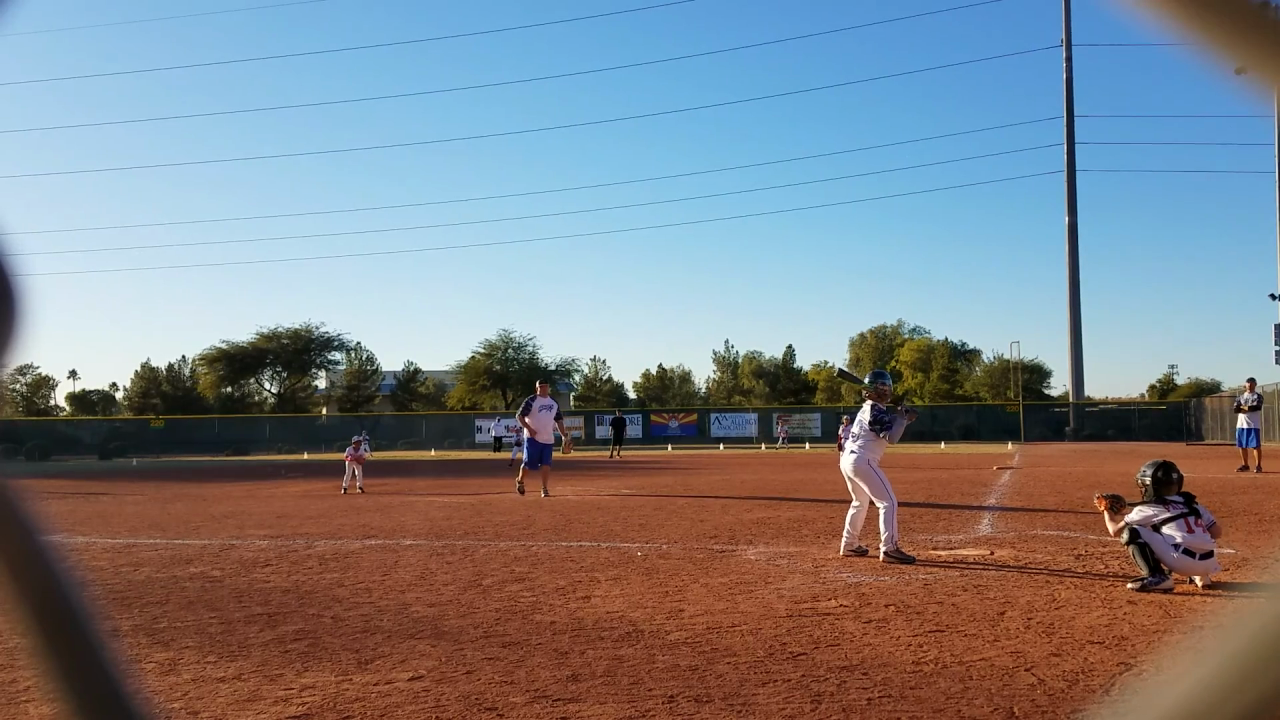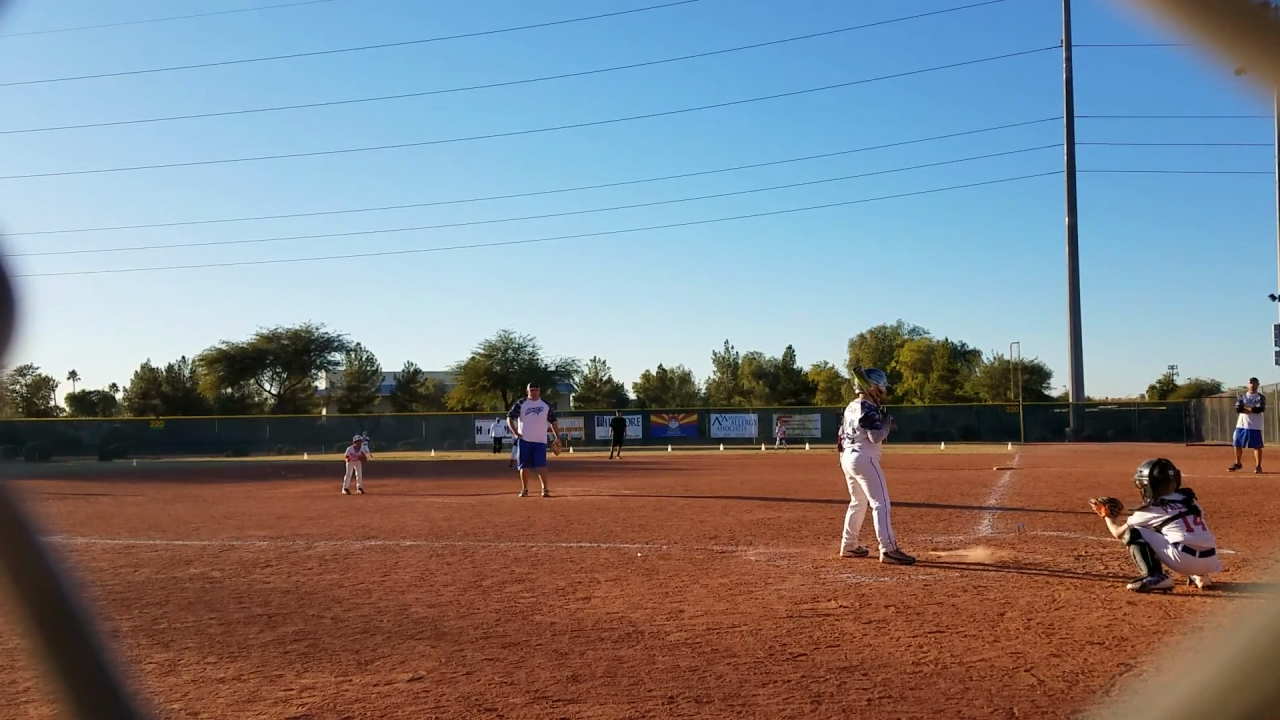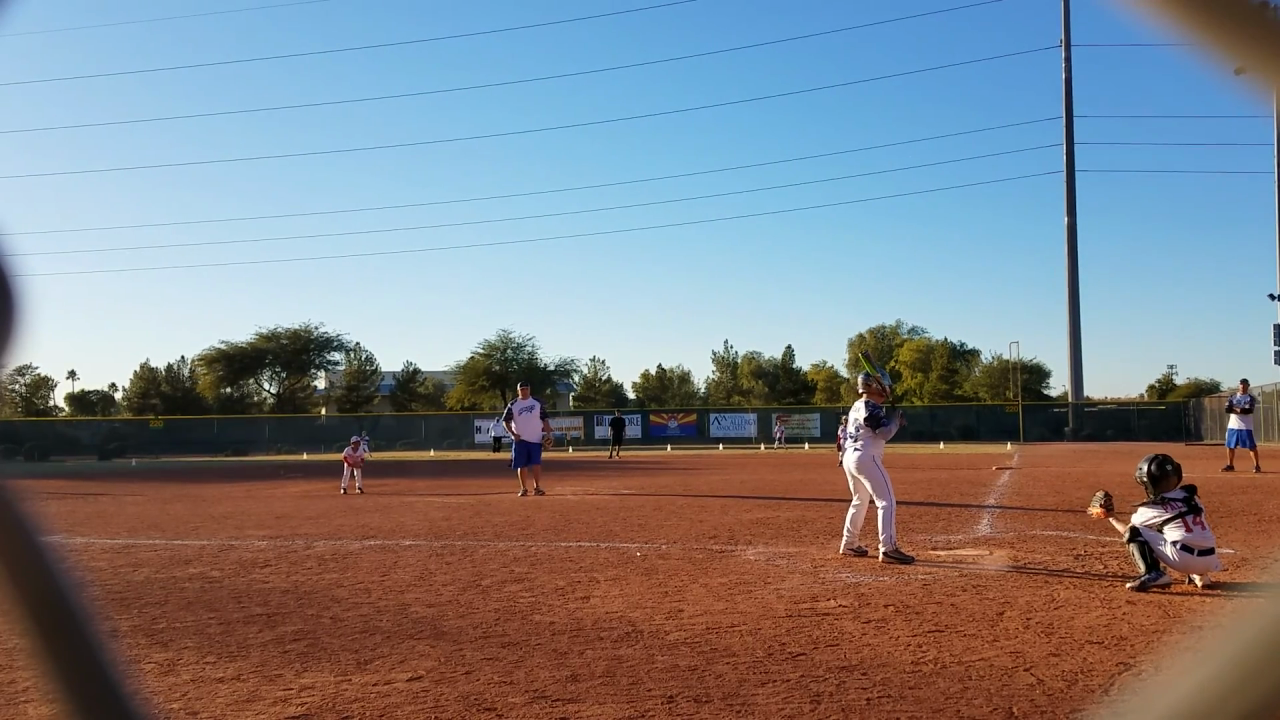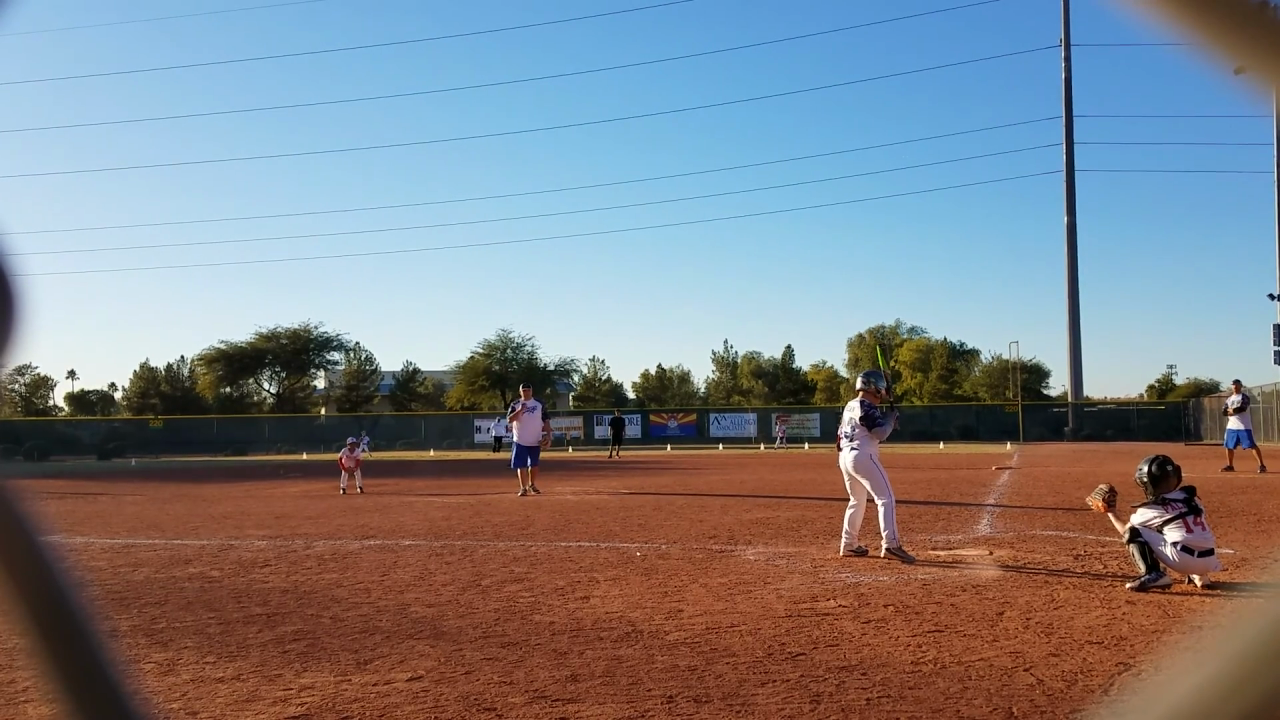
dt=0.4s
person 1, frame 1
left shoulder: (867, 408)
right shoulder: (878, 412)
left elbow: (884, 426)
right elbow: (891, 438)
left wrist: (903, 418)
right wrist: (902, 419)
left hip: (847, 459)
right hip: (863, 461)
left knee: (860, 502)
right knee: (888, 503)
left ankle: (849, 544)
right ankle: (889, 549)
person 1, frame 2
left shoulder: (851, 407)
right shoulder: (868, 409)
right elbow: (876, 437)
left wrist: (881, 424)
right wrist: (887, 425)
left hip: (848, 457)
right hip: (864, 459)
left knee: (858, 502)
right knee: (880, 504)
left ankle: (849, 545)
right ankle: (888, 550)
person 1, frame 3
left shoulder: (856, 406)
right shoulder: (873, 408)
right elbow: (885, 434)
left wrist: (892, 421)
right wrist: (896, 419)
left hip: (850, 457)
right hip: (866, 458)
left knee: (859, 501)
right knee: (886, 502)
left ankle: (849, 543)
right ankle: (888, 549)
person 1, frame 4
left shoulder: (849, 406)
right shoulder: (867, 408)
right elbow: (881, 434)
left wrist: (885, 420)
right wrist: (891, 419)
left hip: (846, 456)
right hip: (863, 457)
left knee: (857, 501)
right knee: (886, 499)
left ankle: (849, 544)
right ankle: (891, 545)
